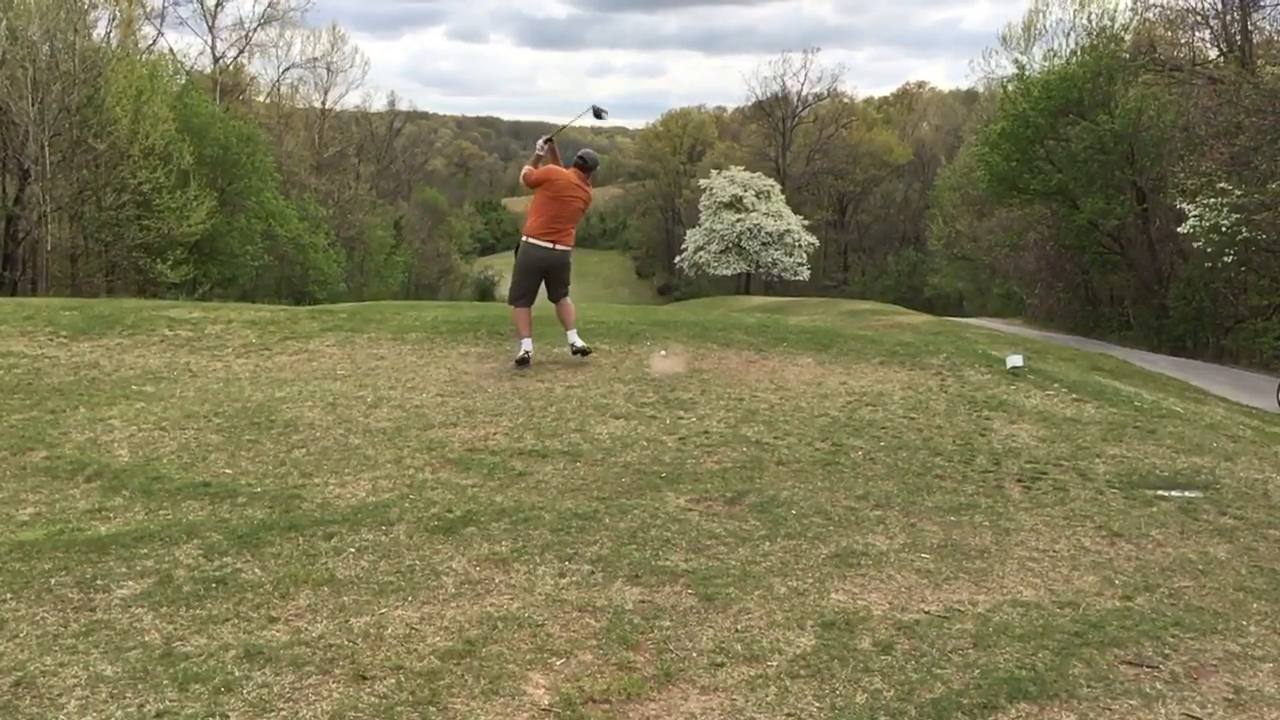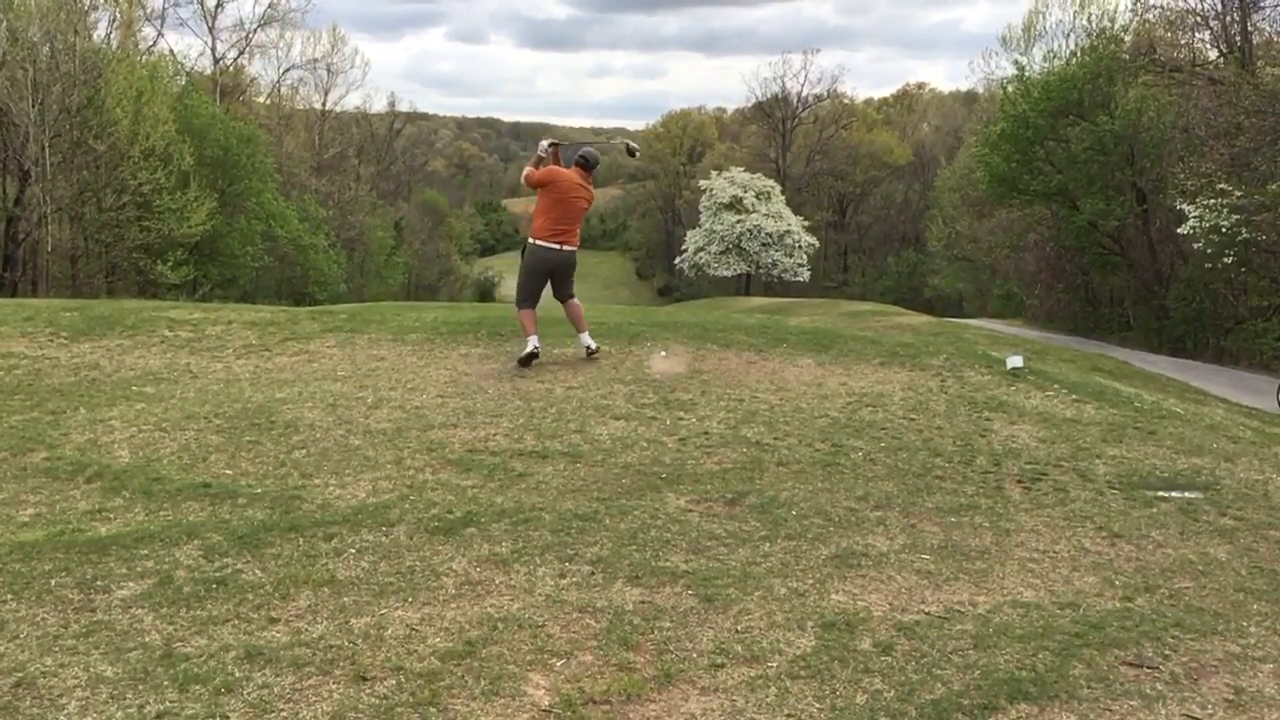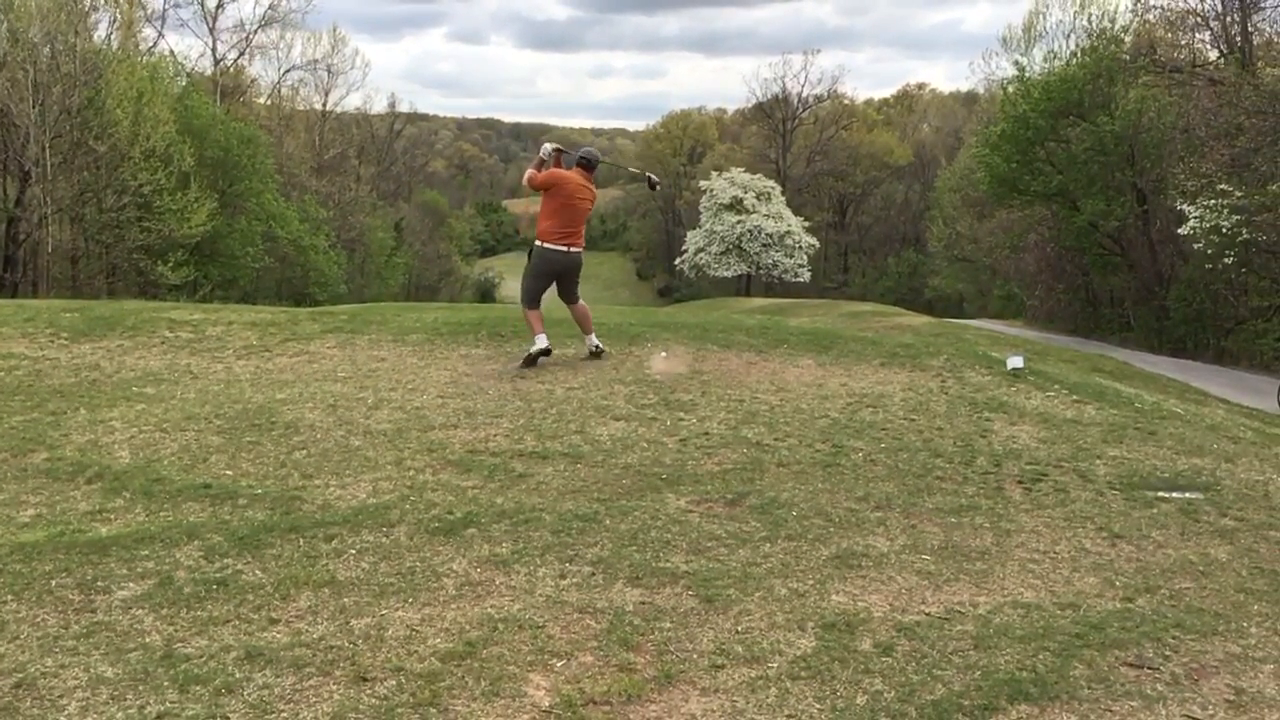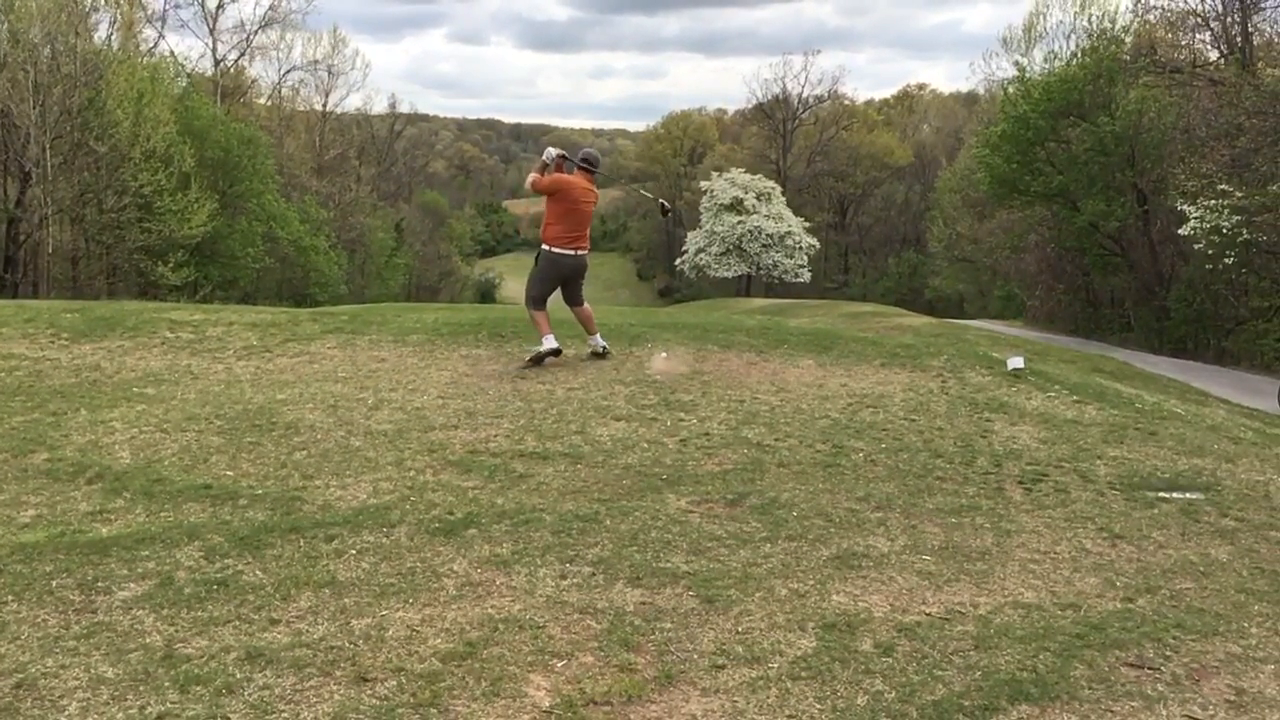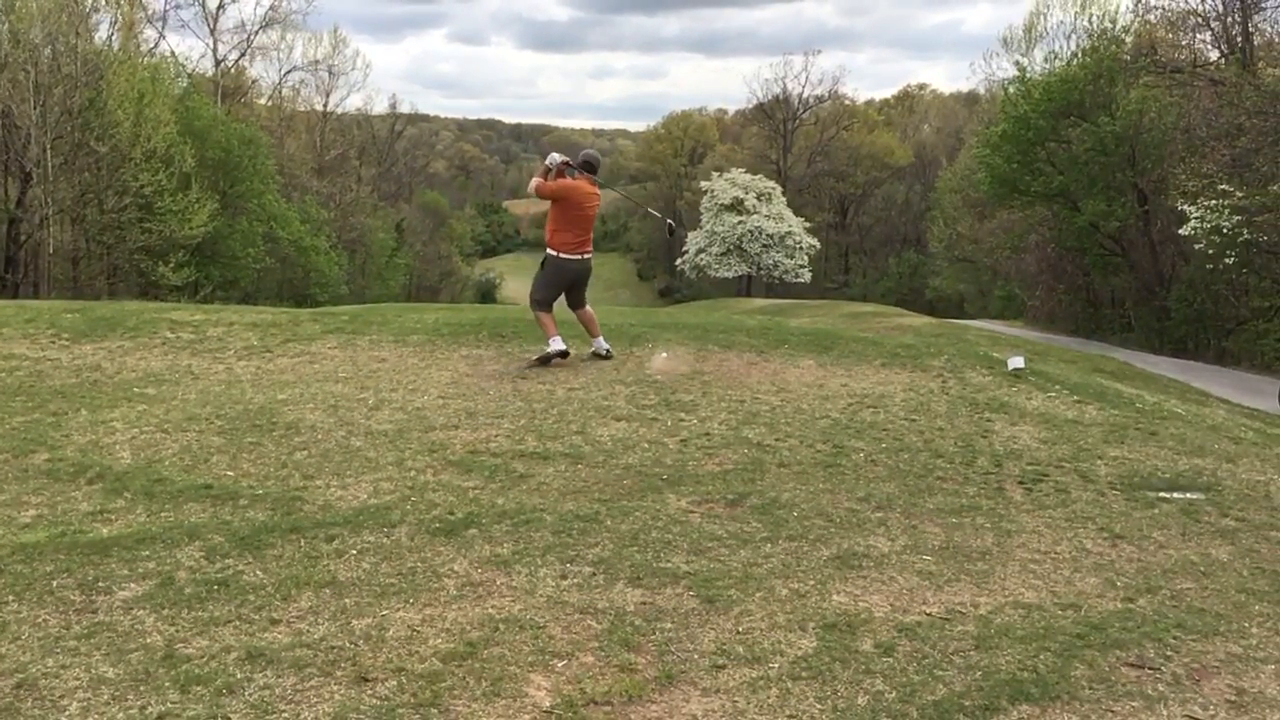
dt=0.3s
person 1, frame 1
left shoulder: (552, 173)
right shoulder: (586, 193)
left elbow: (525, 176)
left wrist: (539, 153)
right wrist: (553, 151)
left hip: (532, 248)
right hip: (561, 253)
left knee: (521, 300)
right knee: (561, 296)
left ankle: (525, 347)
right ankle: (574, 338)
person 1, frame 2
left shoulder: (555, 174)
right shoulder: (588, 192)
left elbow: (526, 177)
left wrist: (540, 154)
right wrist: (555, 156)
left hip: (539, 249)
right hip: (567, 253)
left knee: (525, 301)
right knee: (567, 296)
left ankle: (532, 344)
right ankle: (587, 342)
person 1, frame 3
left shoulder: (558, 176)
right shoulder: (590, 192)
left elbow: (528, 180)
left wrist: (543, 156)
right wrist: (557, 160)
left hip: (546, 251)
right hip: (573, 255)
left knee: (529, 300)
right knee: (572, 298)
left ankle: (540, 341)
right ankle: (593, 342)
person 1, frame 4
left shoulder: (563, 182)
right shoulder: (592, 192)
left elbow: (531, 183)
left wrist: (545, 160)
right wrist: (557, 165)
left hip: (553, 255)
right hip: (579, 257)
left knee: (534, 300)
right knee: (576, 301)
left ankle: (548, 342)
right ankle: (598, 343)
person 1, frame 5
left shoulder: (568, 187)
right shoulder: (594, 193)
left elbow: (534, 188)
left wrist: (549, 165)
right wrist: (559, 170)
left hip: (559, 259)
right hip: (583, 260)
left knee: (539, 302)
right knee: (578, 303)
left ankle: (556, 344)
right ankle: (601, 346)
